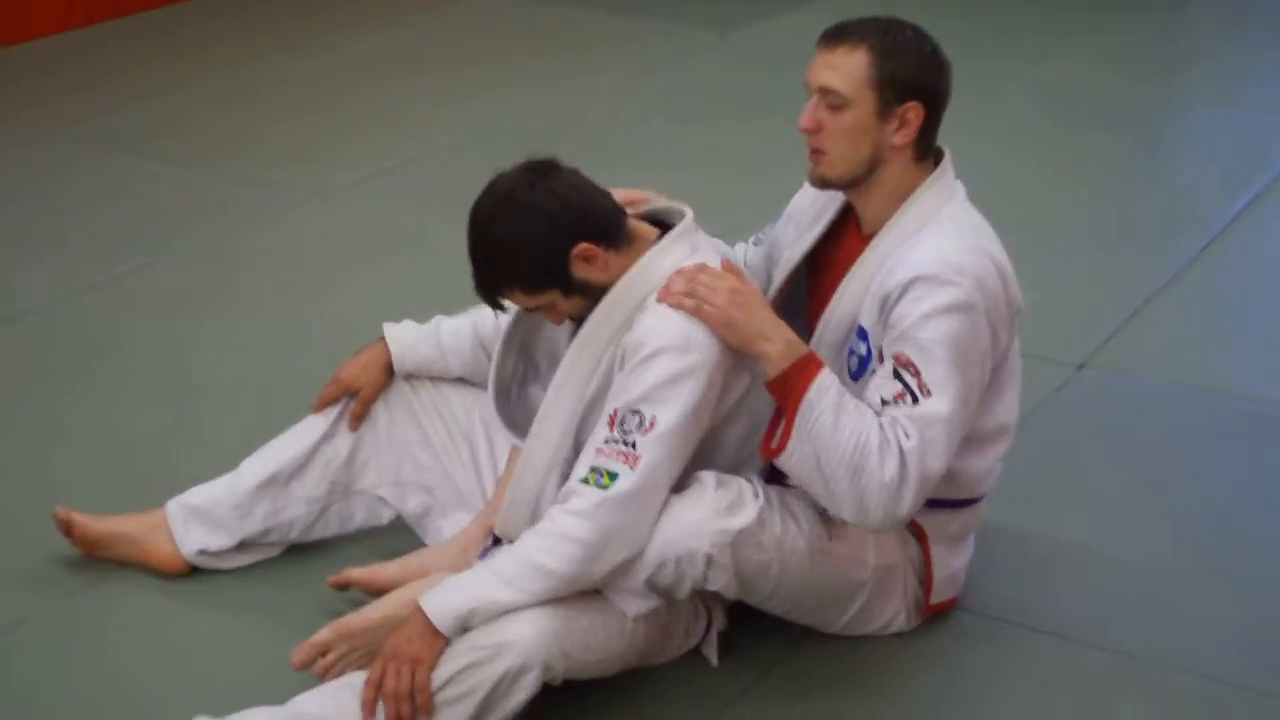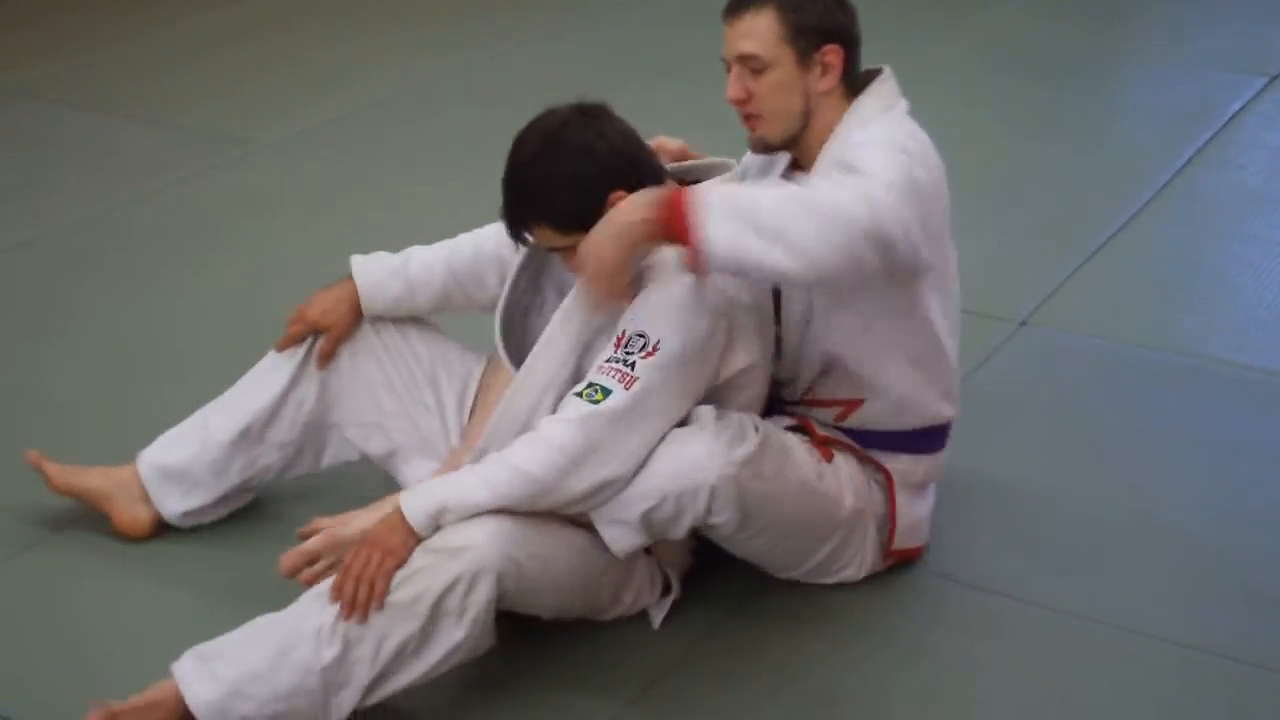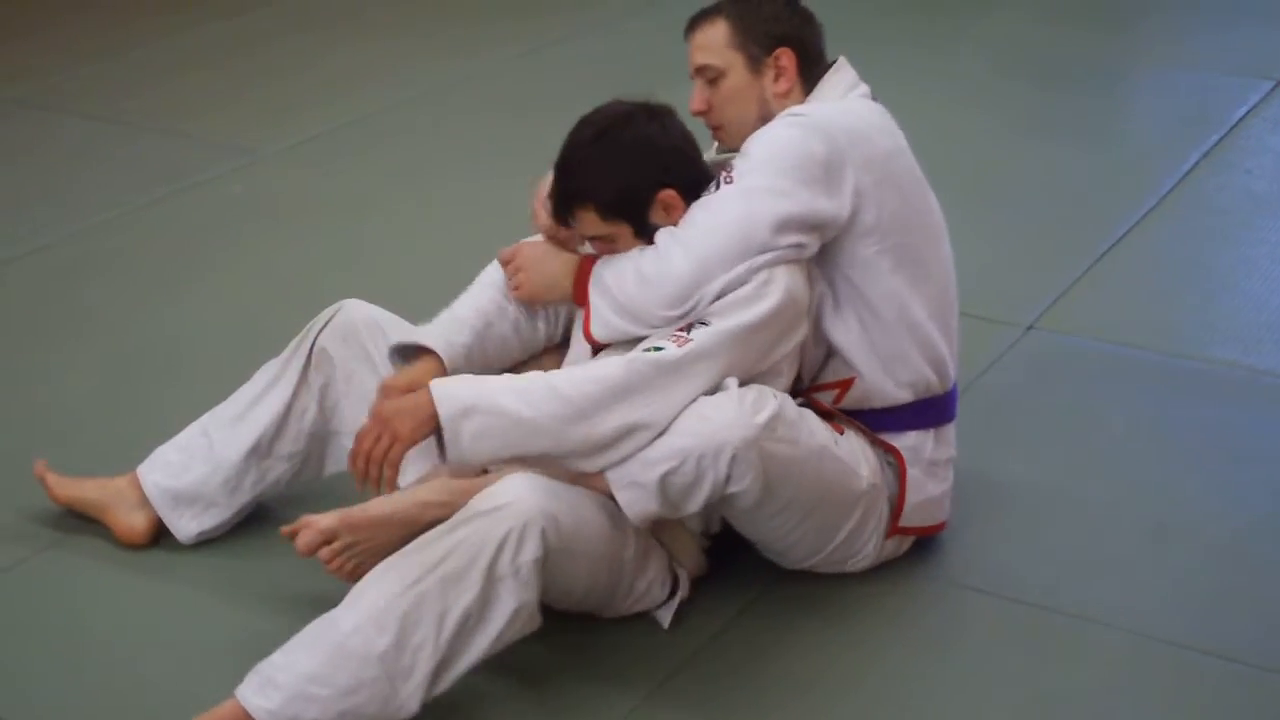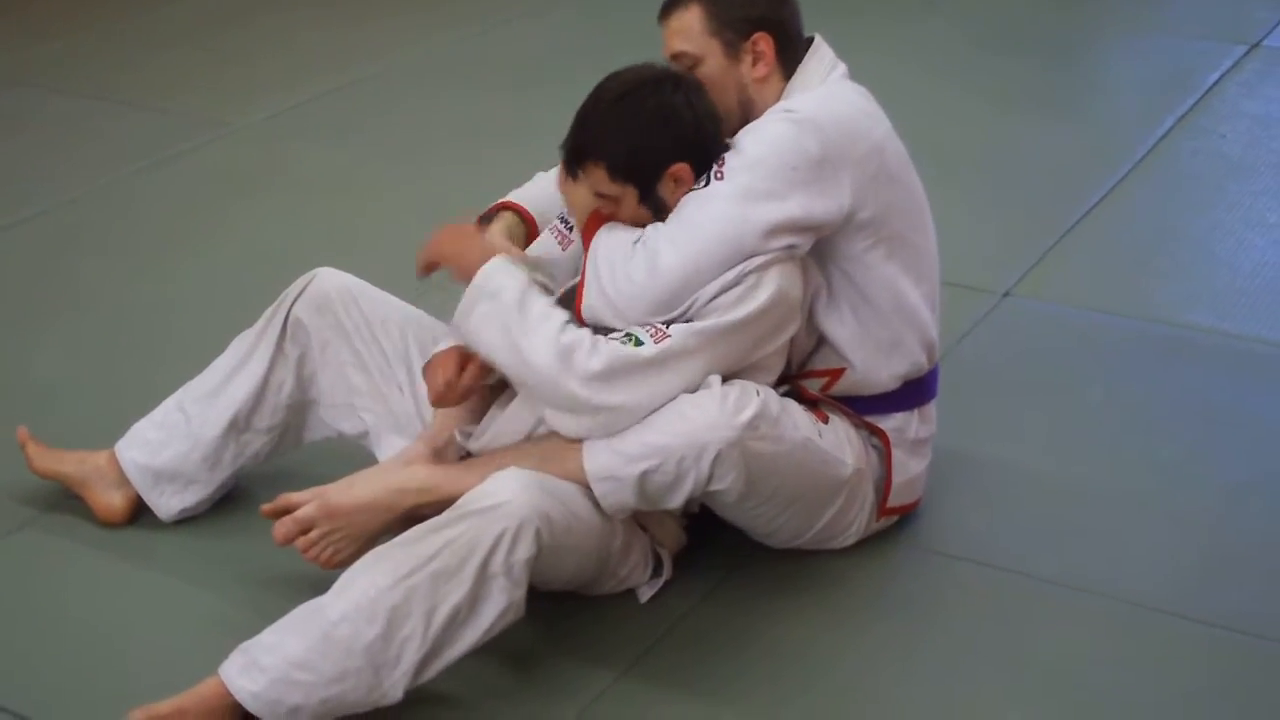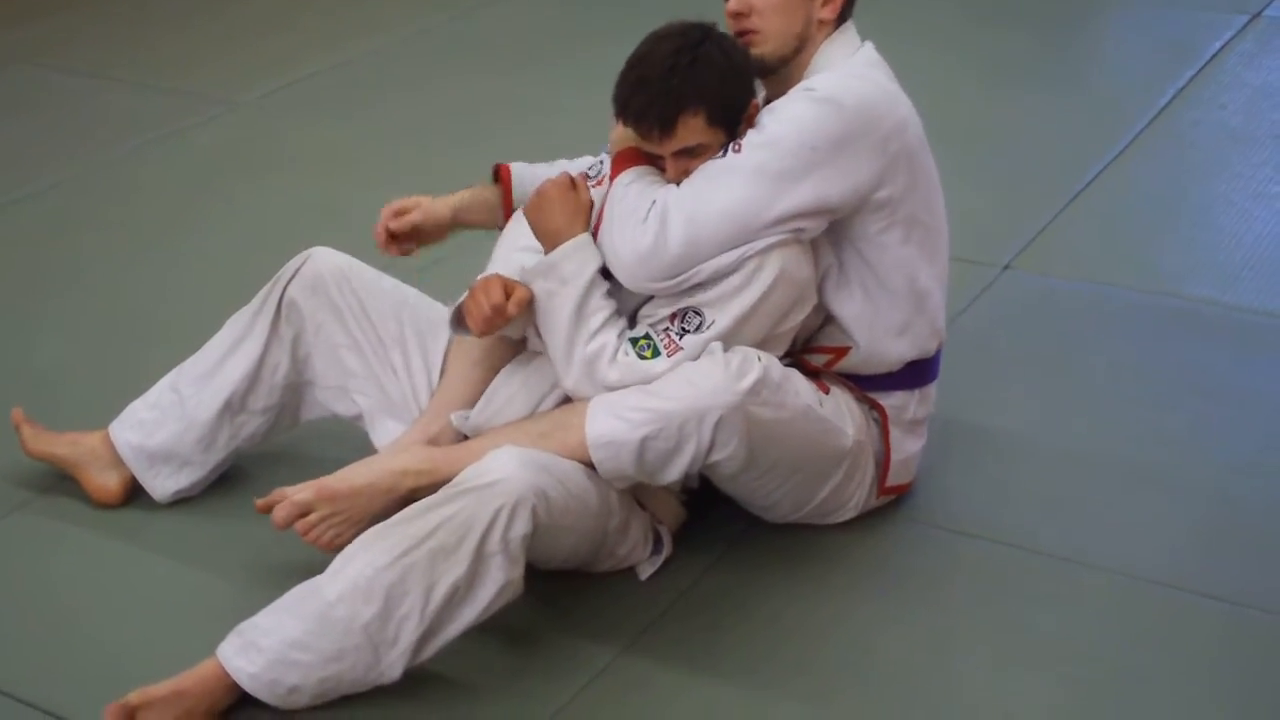
dt=1s
person 1, frame 1
left shoulder: (678, 339)
right shoulder: (628, 246)
left elbow: (599, 531)
right elbow: (509, 333)
left wrist: (439, 616)
right wrist: (393, 351)
right hip: (570, 491)
left knee: (514, 638)
right knee: (381, 408)
right ankle: (181, 534)
person 1, frame 2
left shoulder: (696, 286)
right shoulder: (631, 208)
left elbow: (587, 452)
right elbow: (500, 256)
left wrist: (418, 514)
right wrist: (363, 288)
right hip: (534, 443)
left knee: (473, 548)
right knee: (346, 342)
right ankle: (154, 487)
person 1, frame 3
left shoulder: (765, 290)
right shoulder: (643, 229)
left elbow: (617, 402)
left wrist: (442, 406)
right wrist: (424, 360)
left hip: (637, 537)
right hip: (547, 464)
left knee: (518, 511)
right knee: (351, 332)
right ankle: (152, 498)
person 1, frame 4
left shoulder: (761, 282)
right shoulder: (637, 201)
left elbow: (596, 393)
right elbow: (541, 277)
left wrist: (482, 275)
right wrist: (467, 356)
left hip: (612, 504)
right hip: (512, 418)
left knee: (513, 506)
right knee: (326, 300)
right ankle: (130, 474)
person 1, frame 5
left shoulder: (772, 262)
left elbow: (619, 389)
right elbow: (534, 227)
left wrist: (567, 252)
right wrist: (507, 286)
left hip: (611, 482)
right hip: (504, 395)
left knee: (508, 485)
right knee: (320, 281)
right ankle: (129, 455)
person 2, frame 1
left shoulder: (949, 278)
right shoulder: (832, 195)
left elbow: (884, 488)
right elbow: (747, 282)
left wrist: (773, 345)
left hip: (887, 548)
right hip: (806, 463)
left knee: (707, 527)
person 2, frame 2
left shoulder: (890, 157)
right shoulder: (787, 146)
left elbow: (834, 230)
left wrist: (659, 212)
right wrist: (682, 187)
left hip: (858, 484)
right hip: (776, 412)
left knee: (712, 460)
person 2, frame 3
left shoulder: (810, 140)
right shoulder: (829, 134)
left elbow: (675, 284)
left wrist: (571, 277)
left hip: (877, 478)
right hip: (826, 423)
left knee: (743, 420)
person 2, frame 4
left shoulder: (813, 132)
right shoulder: (785, 110)
left elbow: (646, 291)
left wrist: (593, 215)
right wrist: (501, 234)
left hip: (857, 452)
right hip: (783, 391)
left knee: (726, 423)
person 2, frame 5
left shoulder: (840, 107)
right shoulder: (785, 87)
left elbow: (654, 253)
right elbow: (621, 170)
left wrist: (632, 157)
left hip: (853, 430)
right hip: (783, 367)
left knee: (728, 386)
left ankle: (413, 470)
right ankle: (436, 435)
